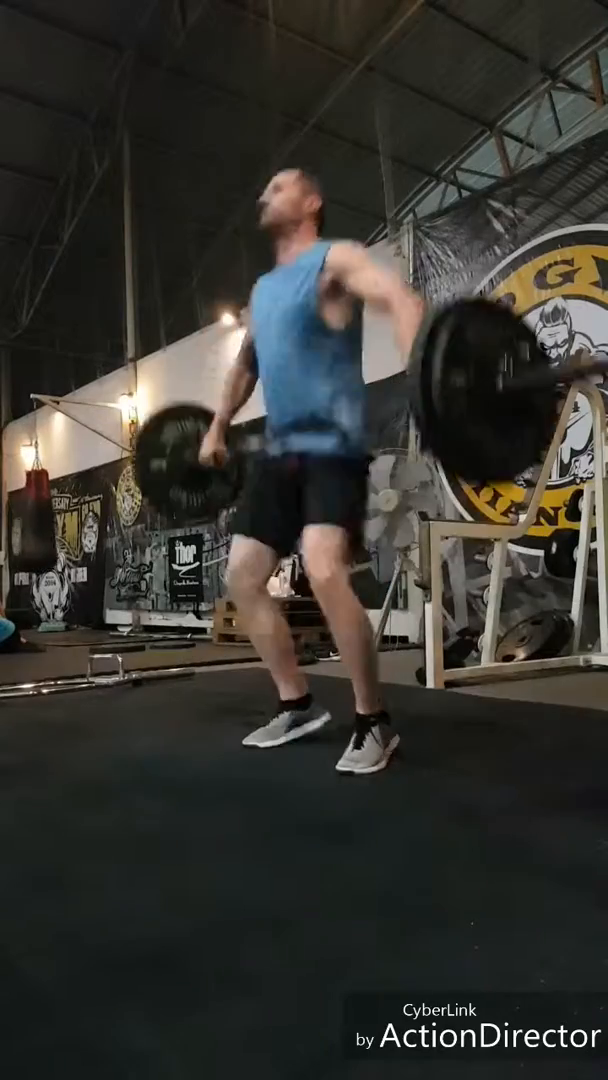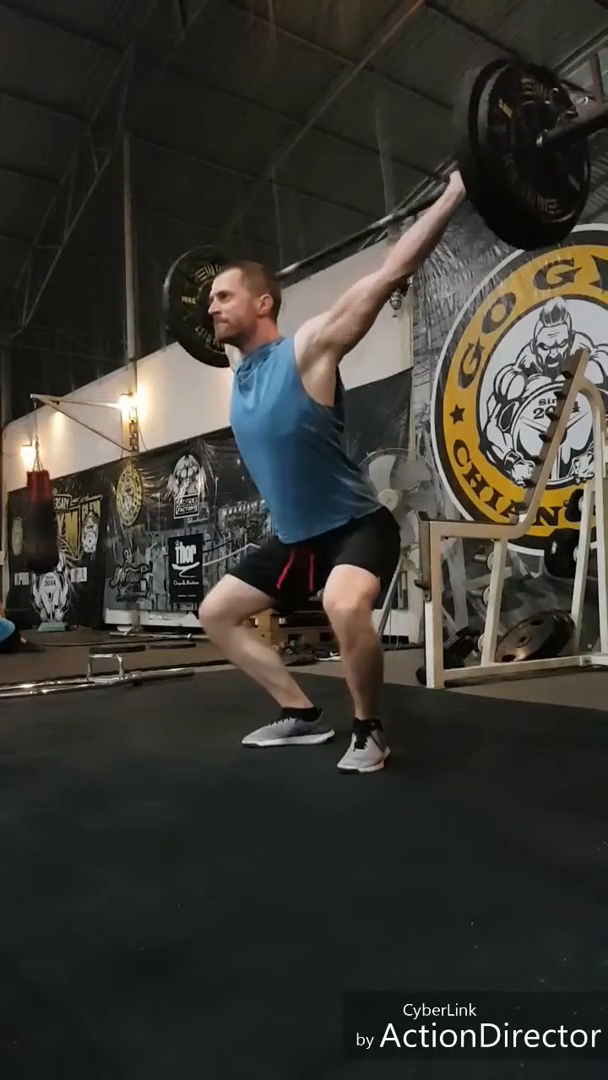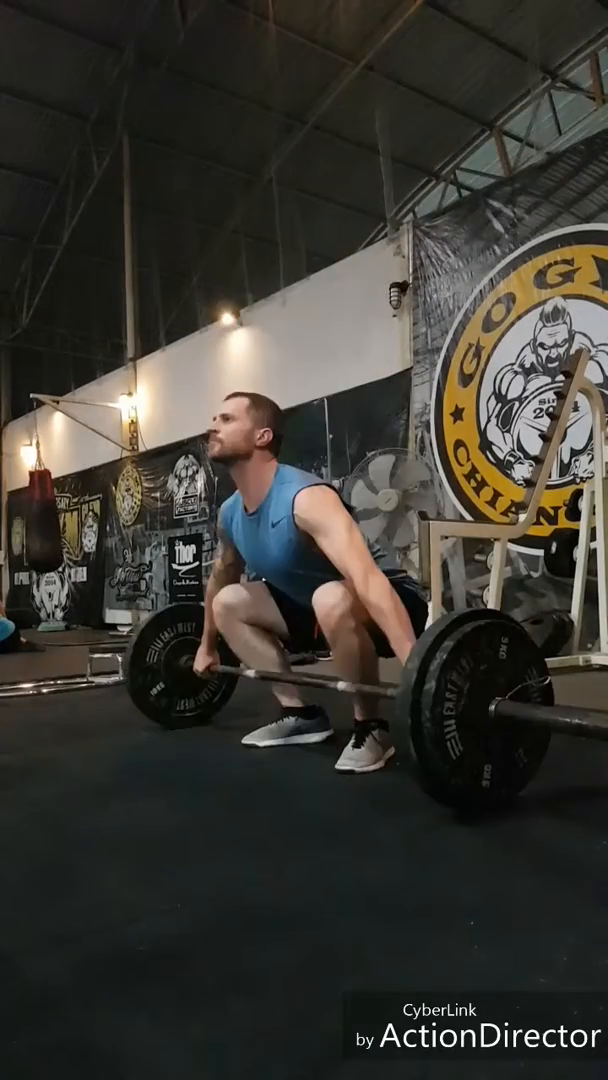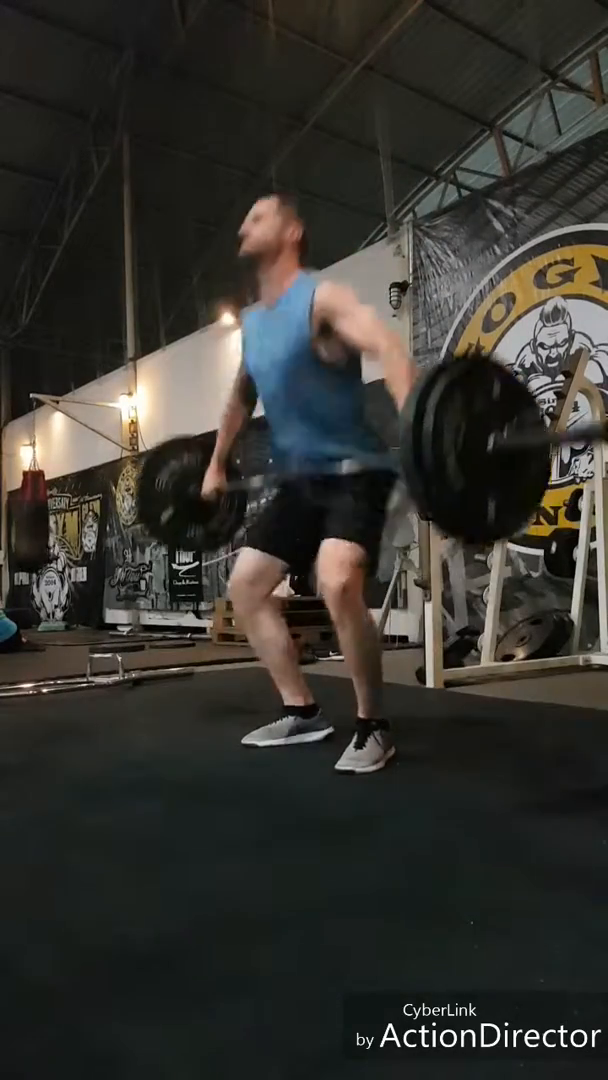
dt=1s
person 1, frame 1
left shoulder: (333, 261)
right shoulder: (263, 287)
left elbow: (396, 299)
right elbow: (246, 363)
right wrist: (216, 431)
left hip: (332, 447)
right hip: (280, 450)
left knee: (324, 574)
right knee: (242, 576)
left ankle: (371, 720)
right ankle: (295, 707)
person 1, frame 2
left shoulder: (307, 350)
right shoulder: (243, 367)
left elbow: (388, 274)
right elbow: (229, 331)
left wrist: (455, 194)
left hip: (356, 527)
right hip: (294, 538)
left knee: (344, 606)
right knee: (216, 612)
left ankle: (369, 730)
right ankle: (302, 714)
person 1, frame 3
left shoulder: (305, 498)
right shoulder: (231, 512)
left elbow: (367, 579)
right elbow: (220, 579)
right wrist: (207, 646)
left hip: (386, 605)
left knee: (334, 601)
right knee: (227, 605)
left ankle: (371, 728)
right ankle: (300, 713)
person 1, frame 4
left shoulder: (322, 298)
right shoulder: (254, 322)
left elbow: (389, 349)
right elbow: (240, 398)
right wrist: (217, 466)
left hip: (353, 472)
right hip: (299, 479)
left knee: (337, 583)
right knee: (244, 586)
left ankle: (372, 727)
right ankle: (301, 714)
